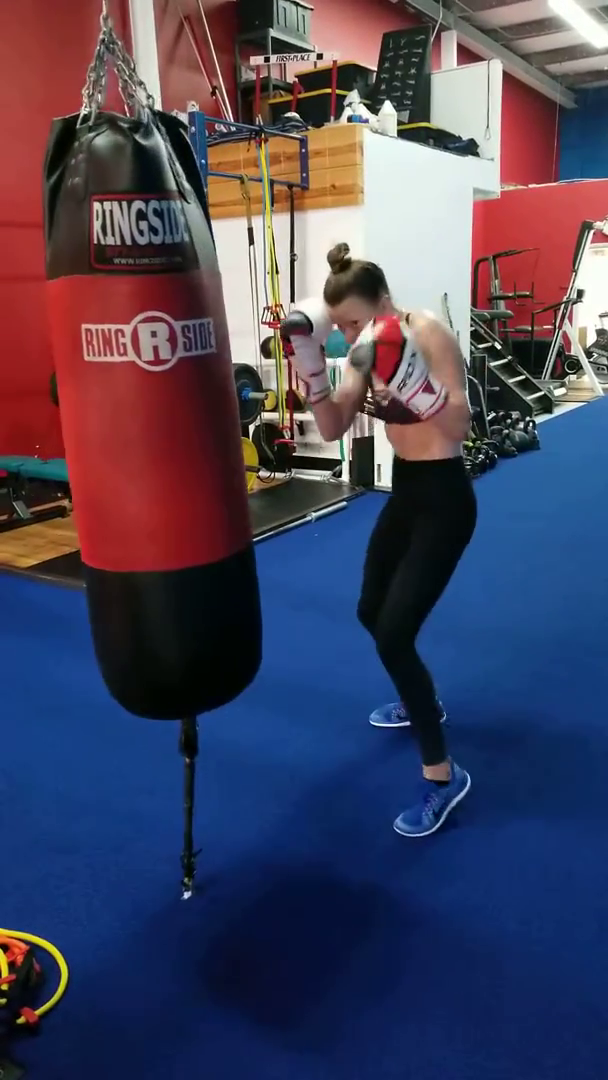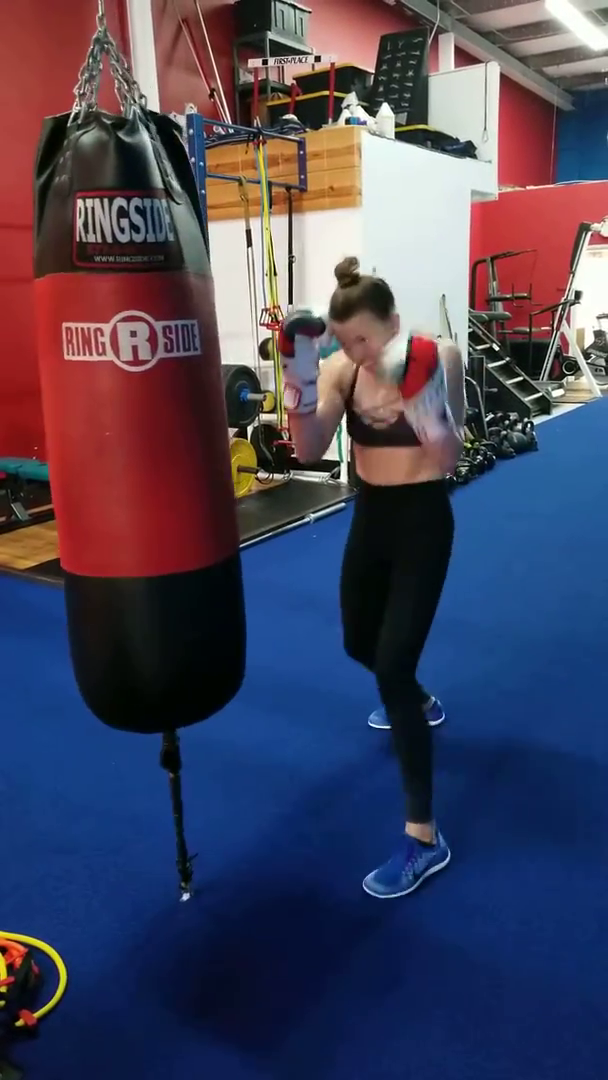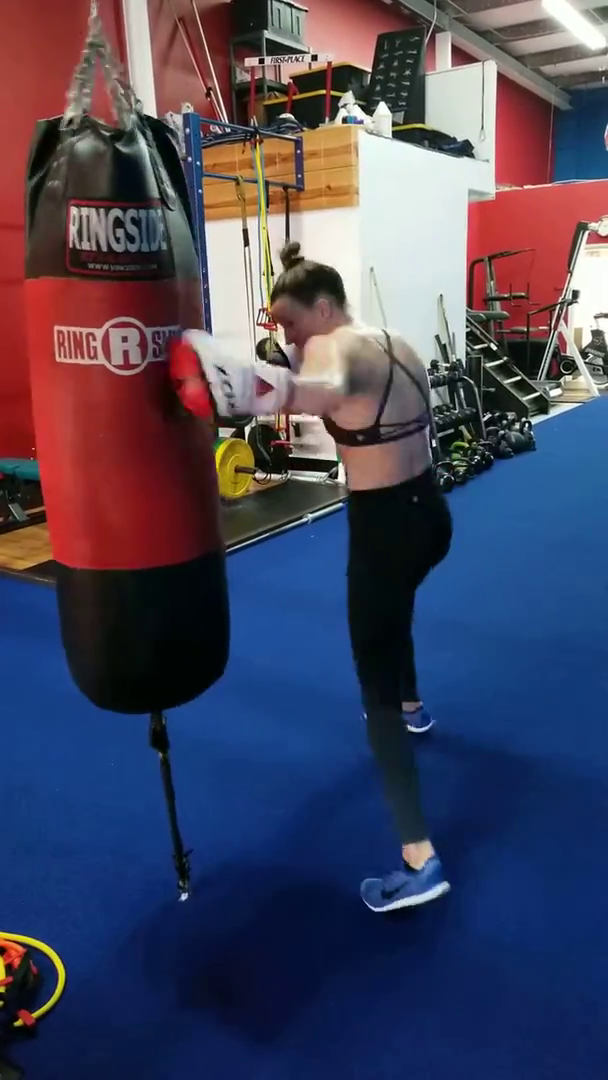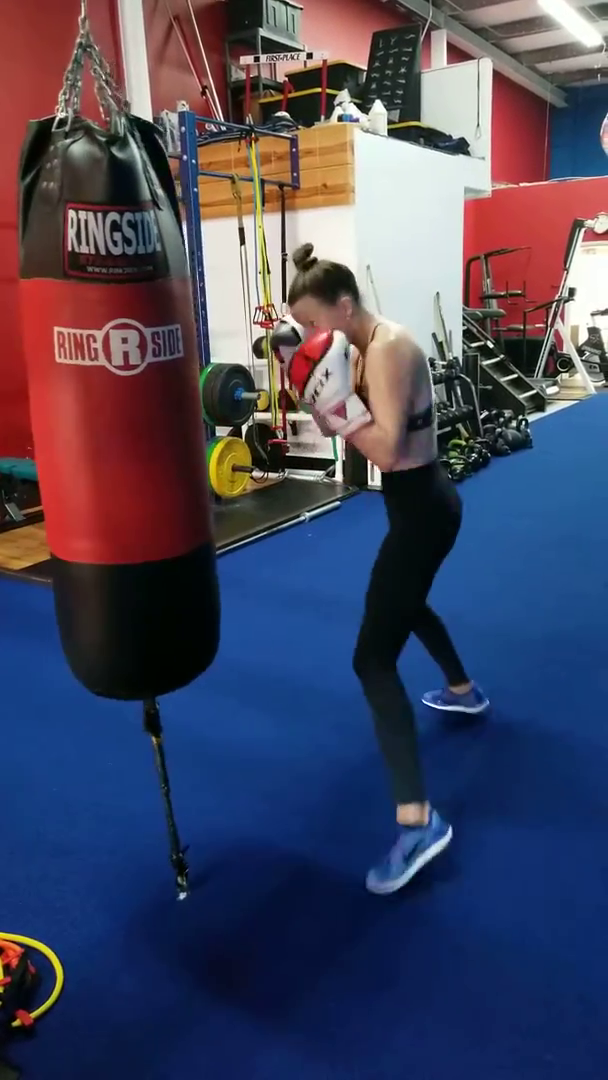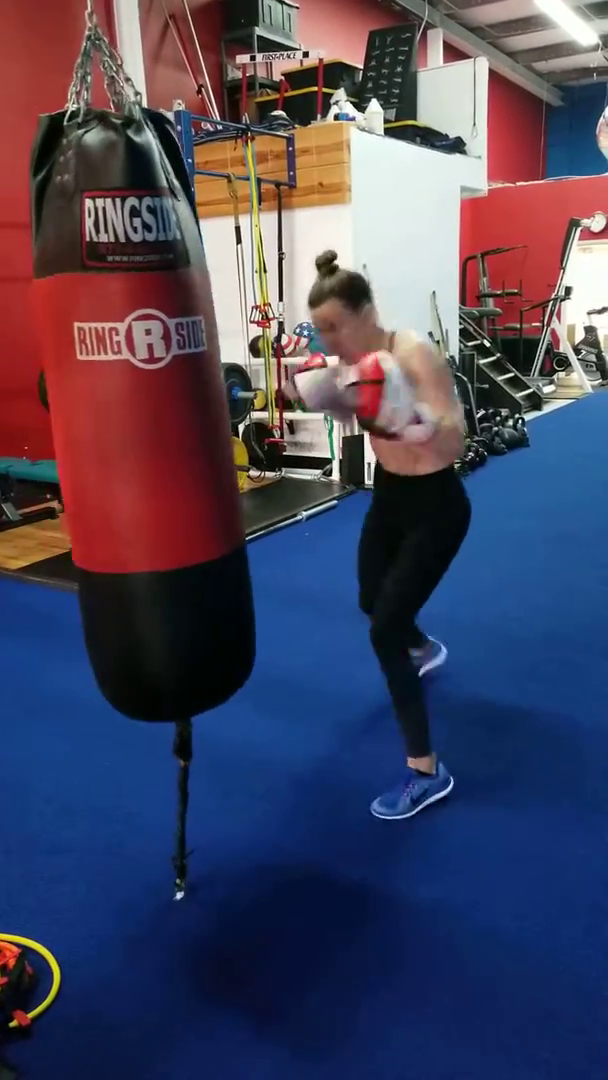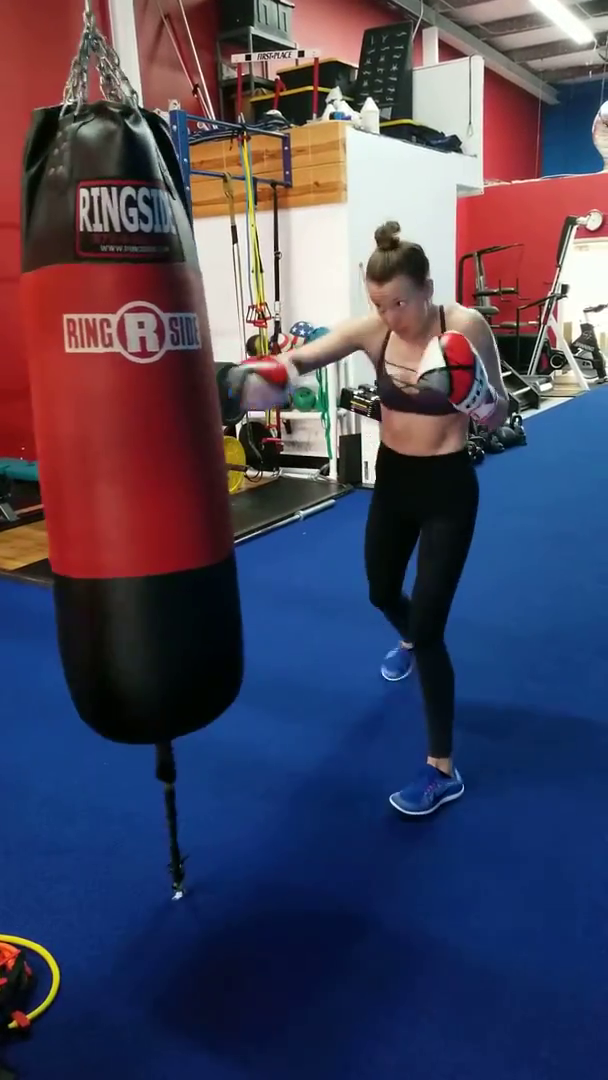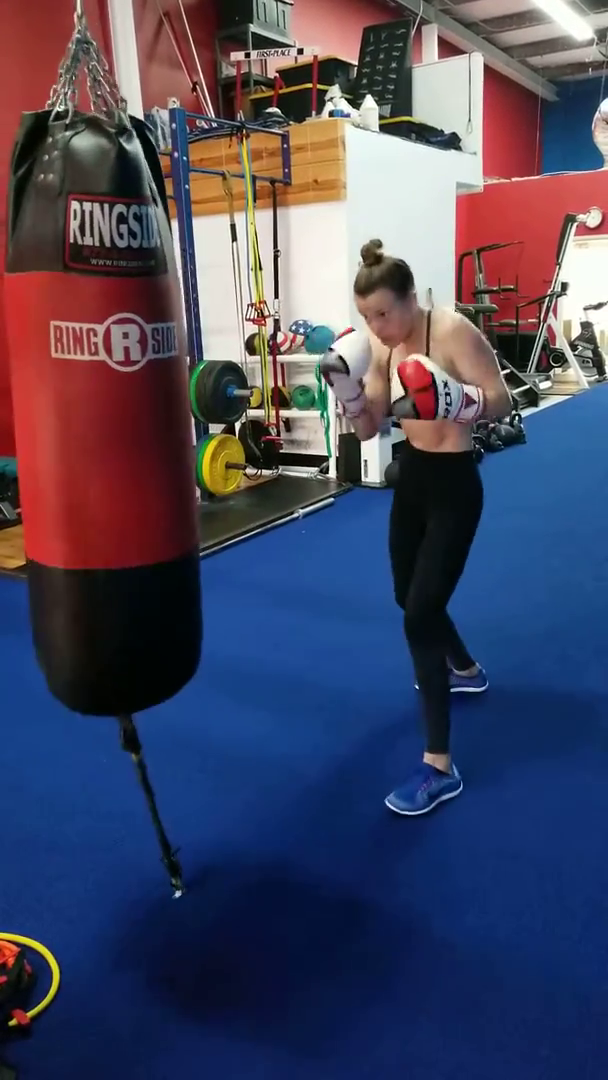
dt=0.3s
person 1, frame 1
left shoulder: (431, 334)
right shoulder: (366, 354)
left elbow: (458, 422)
right elbow: (331, 428)
left wrist: (406, 369)
right wrist: (309, 359)
left hip: (445, 499)
right hip: (404, 492)
left knee: (393, 633)
right knee: (372, 613)
left ankle: (441, 776)
right ankle: (421, 701)
person 1, frame 2
left shoulder: (439, 356)
right shoulder: (340, 368)
left elbow: (445, 461)
right elbow: (308, 449)
left wrist: (422, 396)
right wrist: (298, 370)
left hip: (422, 523)
right hip: (369, 517)
left knee: (391, 667)
right knee: (361, 643)
left ankle: (423, 837)
right ankle: (421, 705)
person 1, frame 3
left shoulder: (341, 344)
right shoulder: (393, 345)
left elbow: (327, 386)
left wrist: (232, 377)
right wrist: (290, 379)
left hip: (385, 527)
right hip: (429, 513)
left knee: (374, 698)
right knee: (389, 611)
left ankle: (418, 861)
right ankle: (410, 705)
person 1, frame 4
left shoulder: (388, 347)
right shoulder: (371, 344)
left elbow: (386, 451)
right elbow: (373, 428)
left hip: (419, 511)
right hip: (430, 500)
left knee: (373, 661)
right knee: (404, 600)
left ankle: (418, 821)
right ankle: (462, 689)
person 1, frame 5
left shoulder: (413, 352)
right shoulder: (354, 352)
left elbow: (452, 441)
left hip: (436, 504)
right hip: (389, 495)
left knee: (385, 632)
right knee: (375, 603)
left ankle: (426, 770)
right ankle: (421, 647)
person 1, frame 6
left shoulder: (467, 325)
right shoulder: (373, 331)
left elbow: (496, 422)
right elbow: (305, 356)
left hip: (448, 488)
right hip: (392, 480)
left knee: (427, 624)
right knee: (381, 592)
left ankle: (442, 769)
right ankle: (410, 642)
person 1, frame 7
left shoulder: (452, 329)
right shoulder: (381, 348)
left elbow: (500, 401)
right elbow: (368, 426)
left wrist: (445, 396)
right wrist: (345, 387)
left hip: (453, 484)
right hip: (410, 477)
left knee: (419, 616)
right knee: (411, 599)
left ankle: (439, 769)
right ankle: (467, 671)
